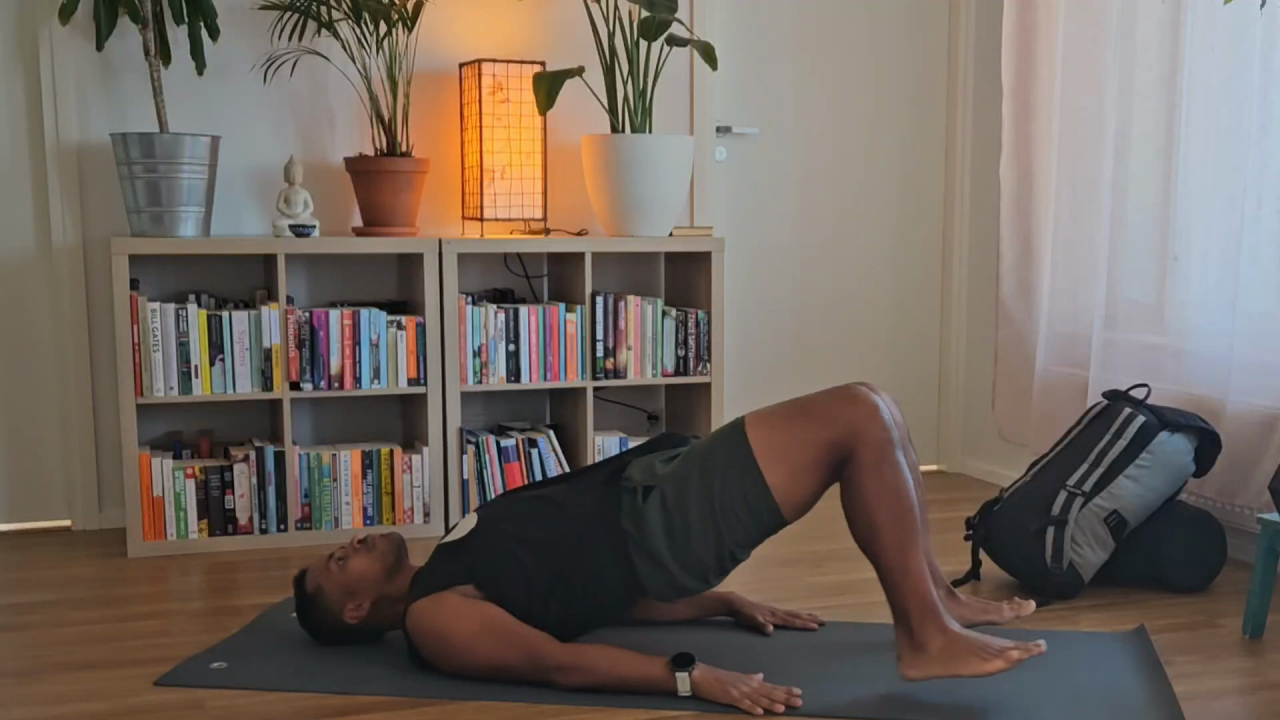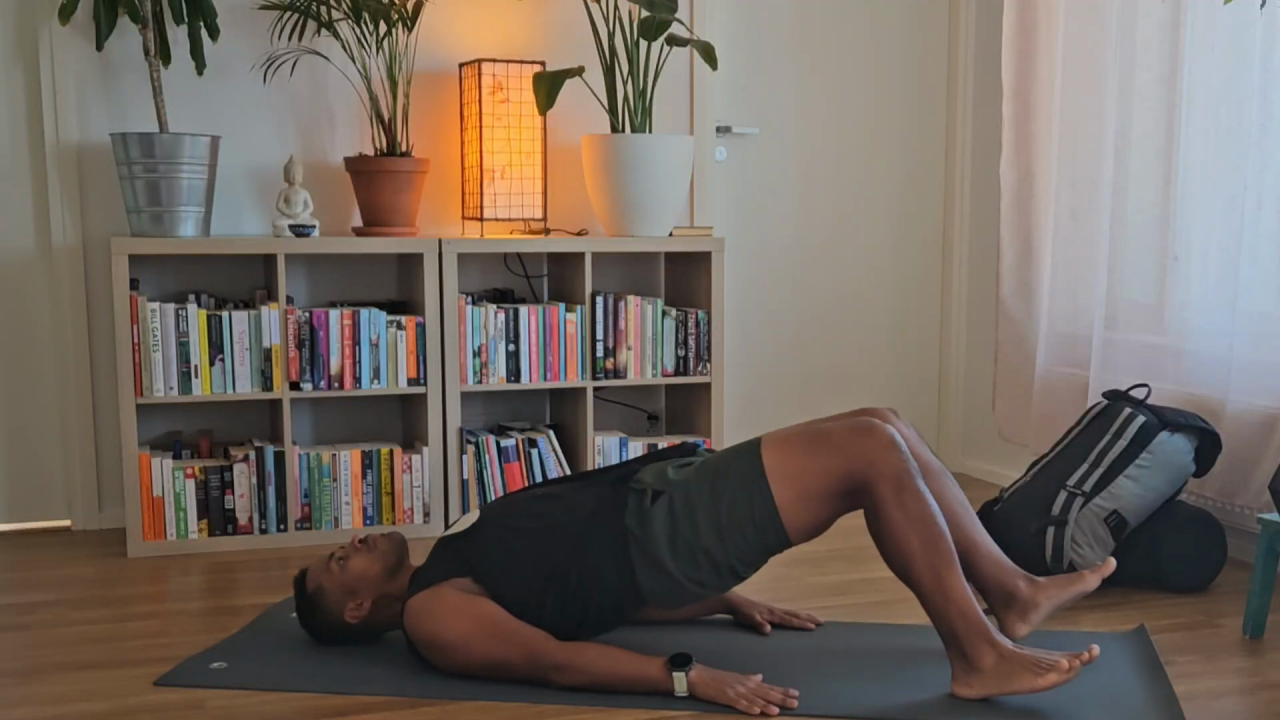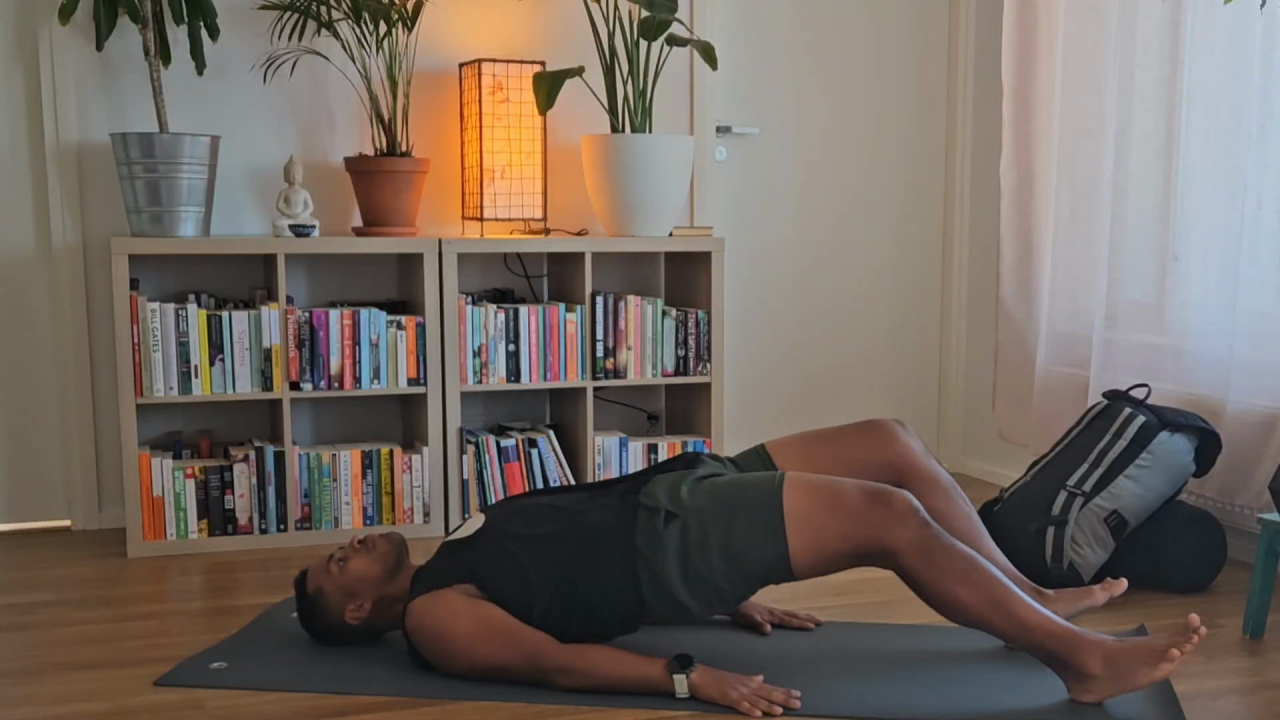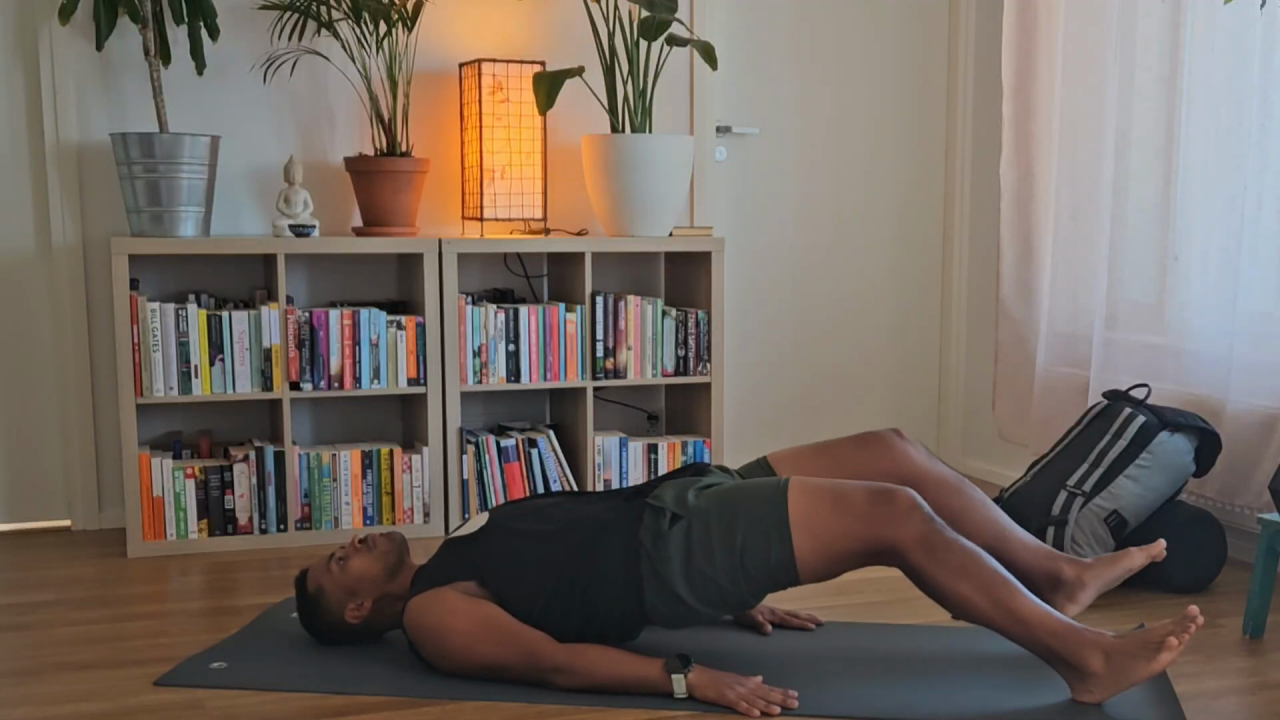
dt=0.7s
person 1, frame 1
left shoulder: (450, 572)
right shoulder: (432, 619)
left wrist: (728, 603)
left hip: (654, 484)
right hip: (658, 520)
left knee: (863, 408)
right knee: (862, 417)
left ankle: (931, 595)
right ankle: (930, 639)
person 1, frame 2
left shoulder: (454, 570)
right shoulder: (432, 616)
left wrist: (728, 602)
left hip: (661, 500)
right hip: (664, 528)
left knee: (882, 432)
right knee: (872, 450)
left ankle: (1014, 594)
person 1, frame 3
left shoulder: (458, 568)
right shoulder: (434, 619)
left wrist: (729, 595)
left hip: (673, 499)
right hip: (672, 541)
left knee: (890, 443)
right knee: (894, 517)
left ankle: (1033, 602)
person 1, frame 4
left shoulder: (460, 567)
right shoulder: (434, 618)
left wrist: (737, 599)
left hip: (678, 507)
right hip: (675, 549)
left knee: (895, 452)
right knee: (897, 517)
left ankle: (1061, 576)
